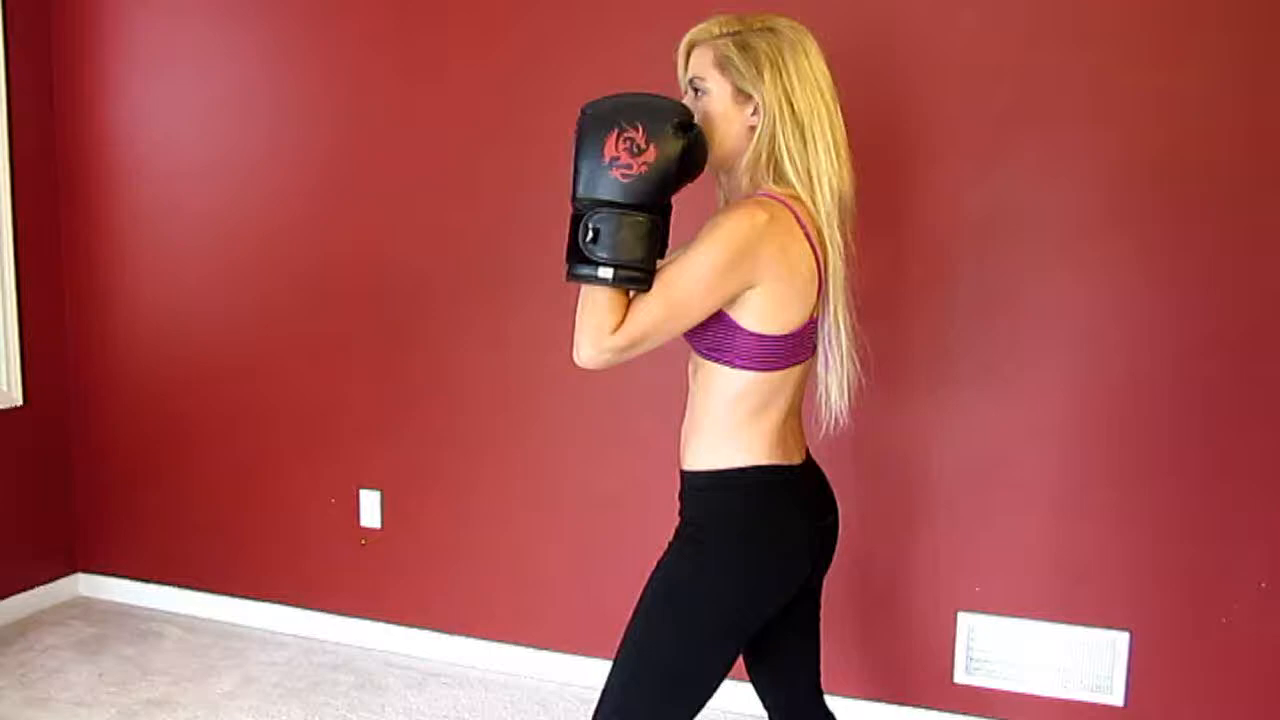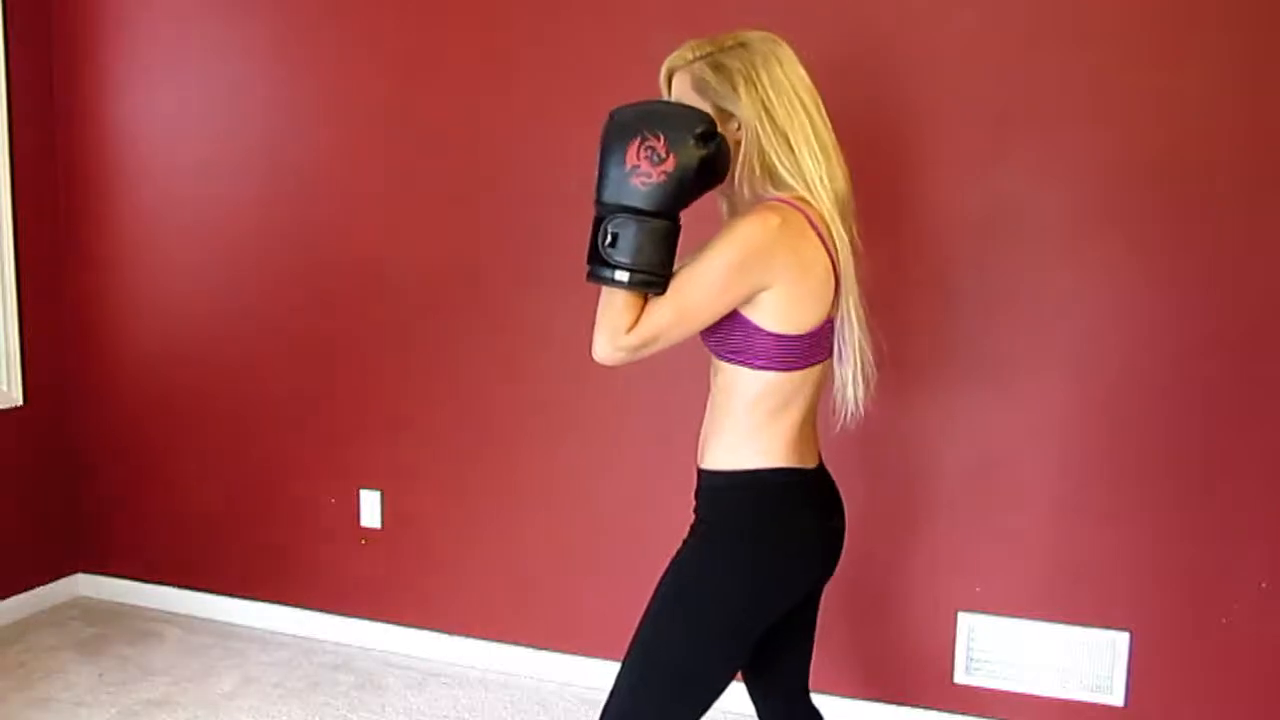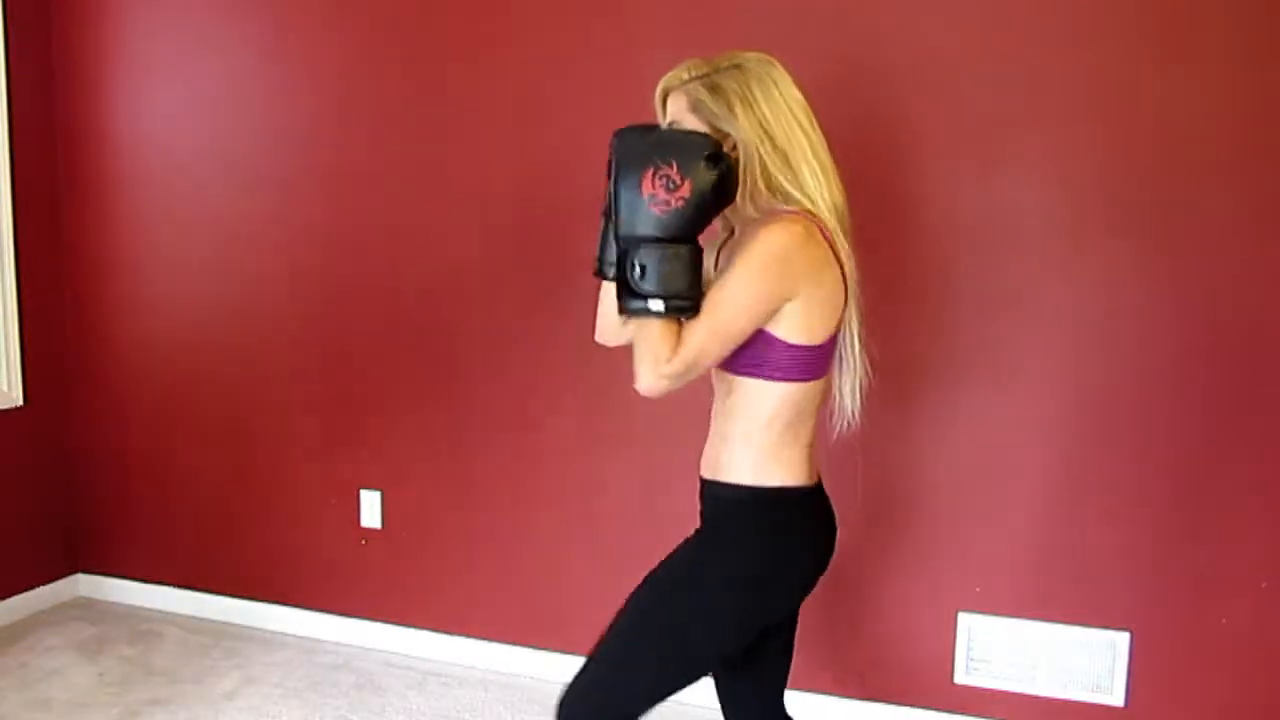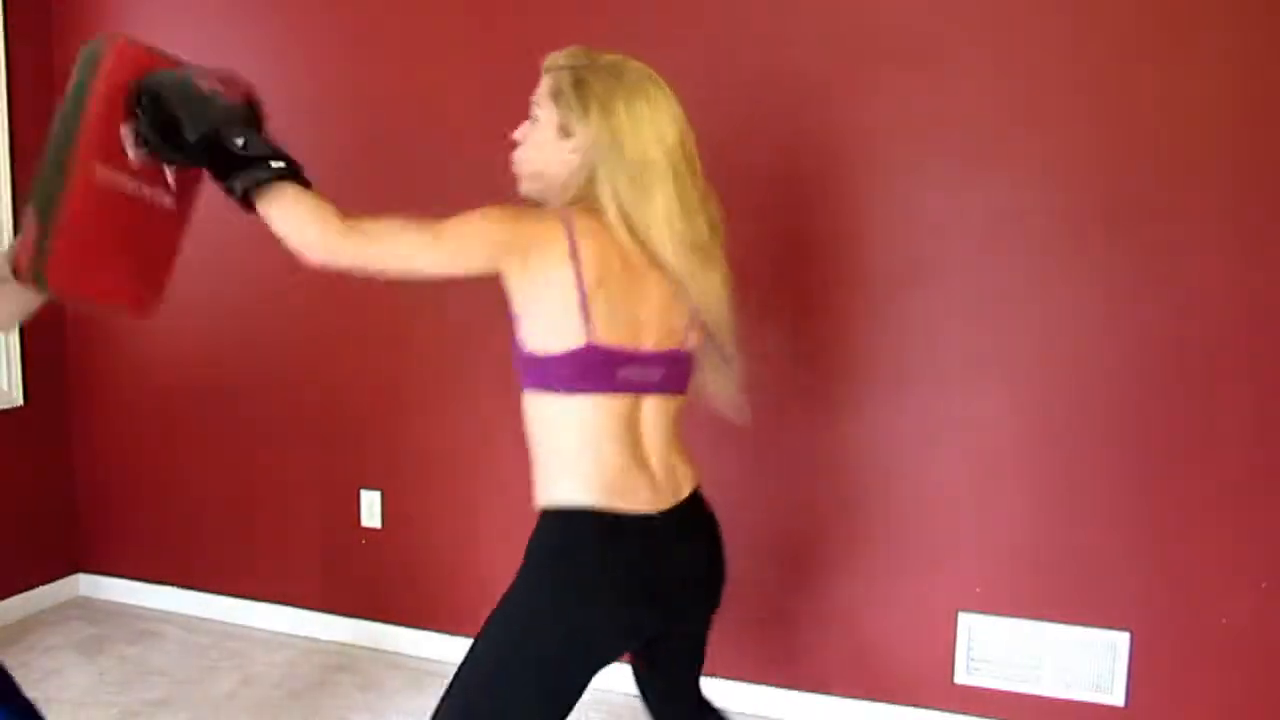
dt=0.4s
person 1, frame 1
left shoulder: (753, 228)
right shoulder: (793, 215)
left elbow: (598, 344)
right elbow: (658, 306)
left hip: (737, 521)
right hip: (792, 507)
person 1, frame 2
left shoulder: (768, 232)
right shoulder: (802, 220)
left elbow: (616, 343)
right elbow: (664, 313)
left wrist: (632, 212)
right wrist: (649, 206)
left hip: (752, 523)
right hip: (797, 511)
person 1, frame 3
left shoulder: (785, 242)
right shoulder: (746, 233)
left elbow: (656, 373)
right elbow: (614, 327)
left wrist: (663, 230)
right wrist: (632, 214)
left hip: (756, 530)
right hip: (778, 525)
person 1, frame 4
left shoulder: (541, 235)
right shoulder: (669, 249)
left elbow: (337, 243)
left wrist: (241, 156)
left hip: (588, 558)
right hip: (690, 544)
